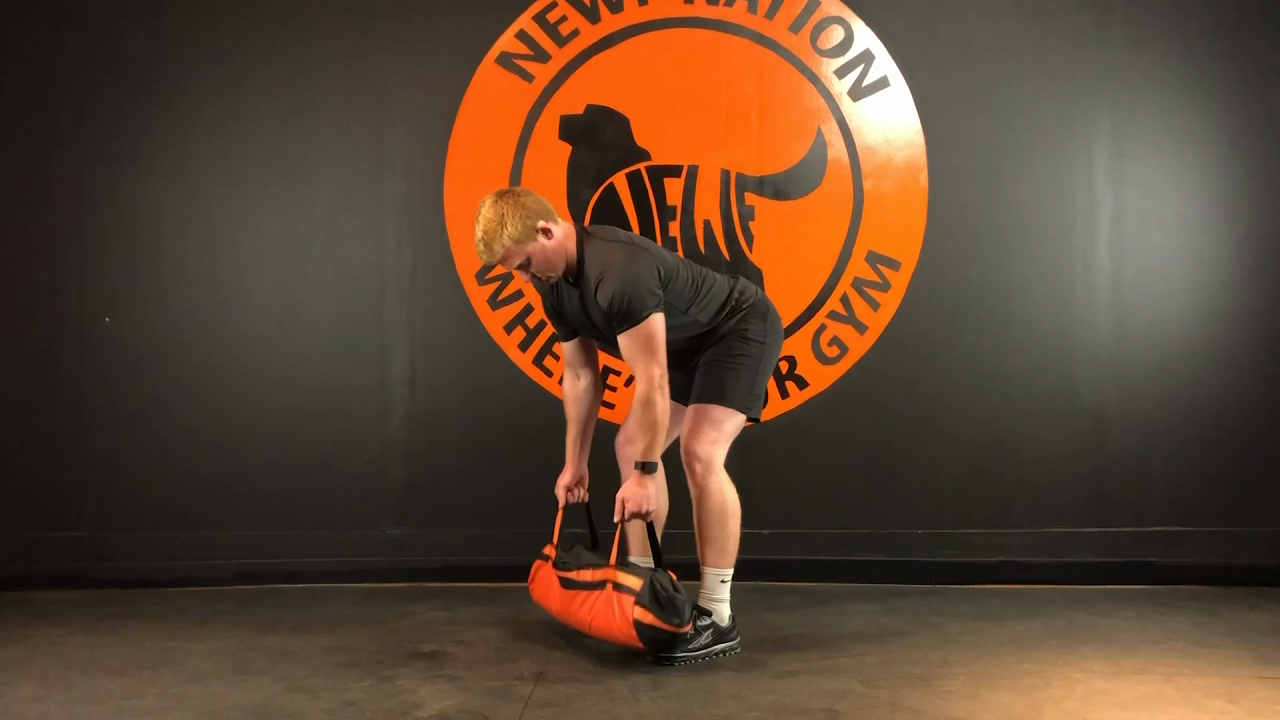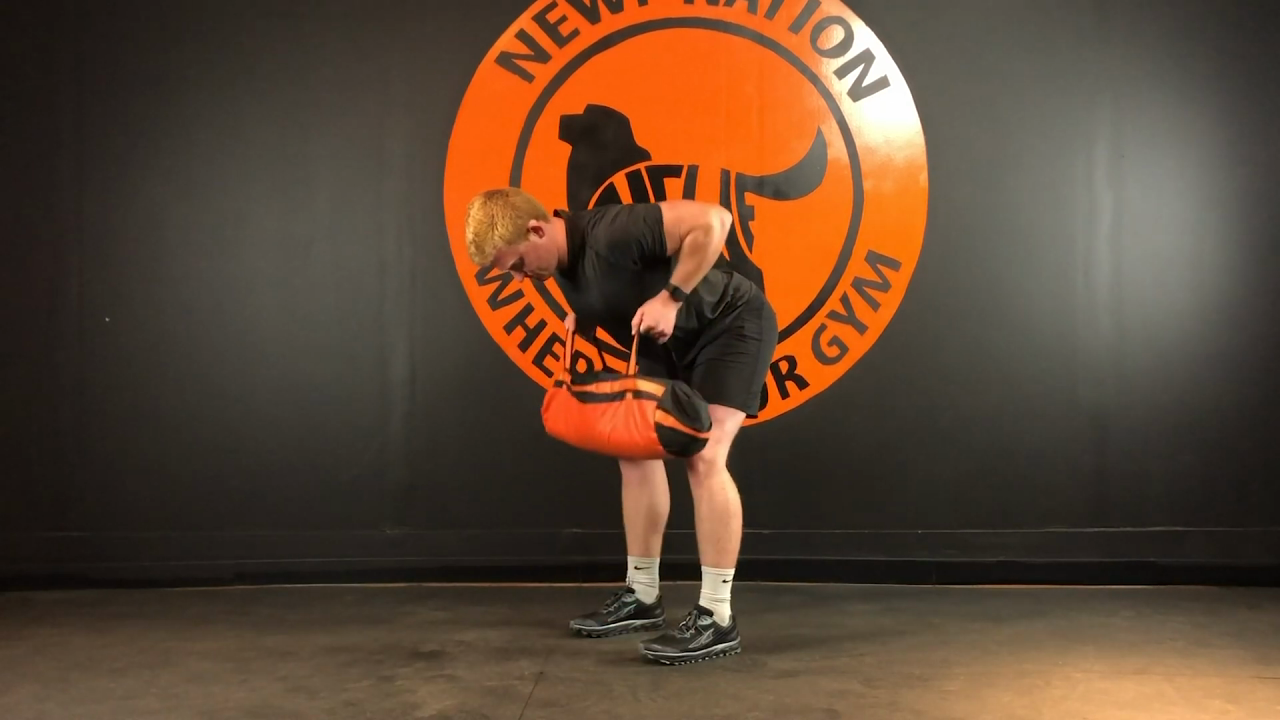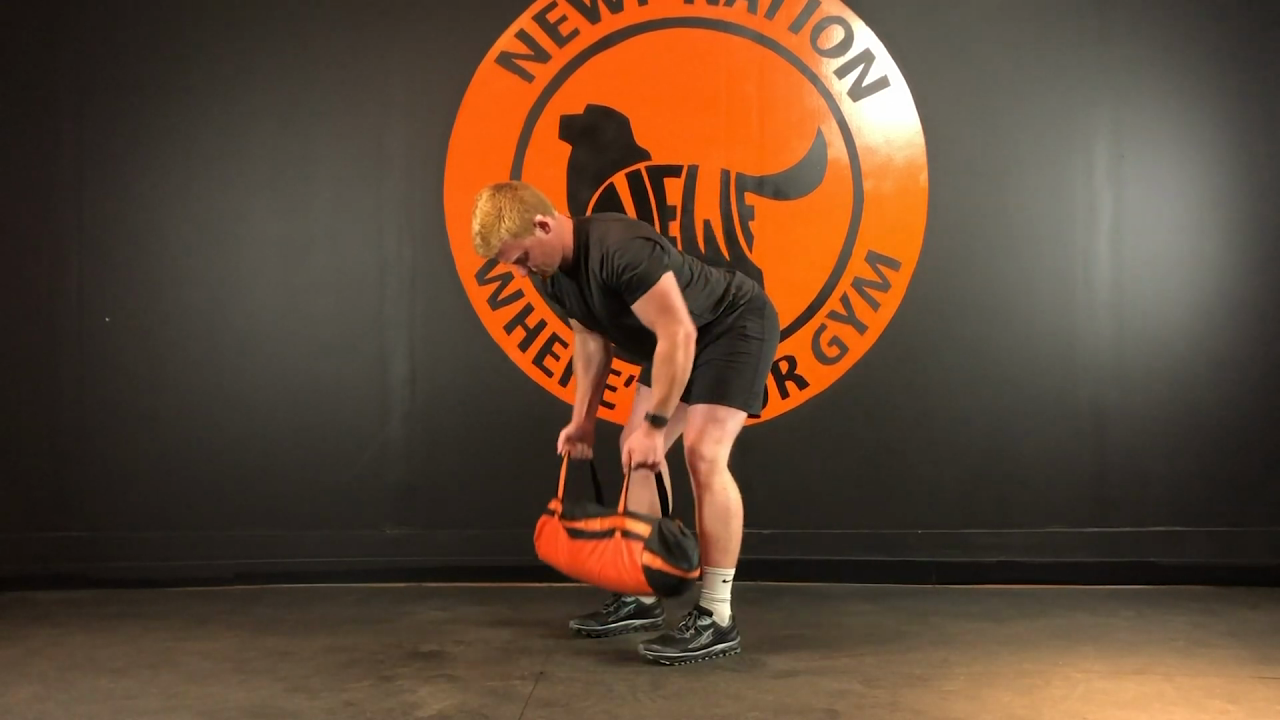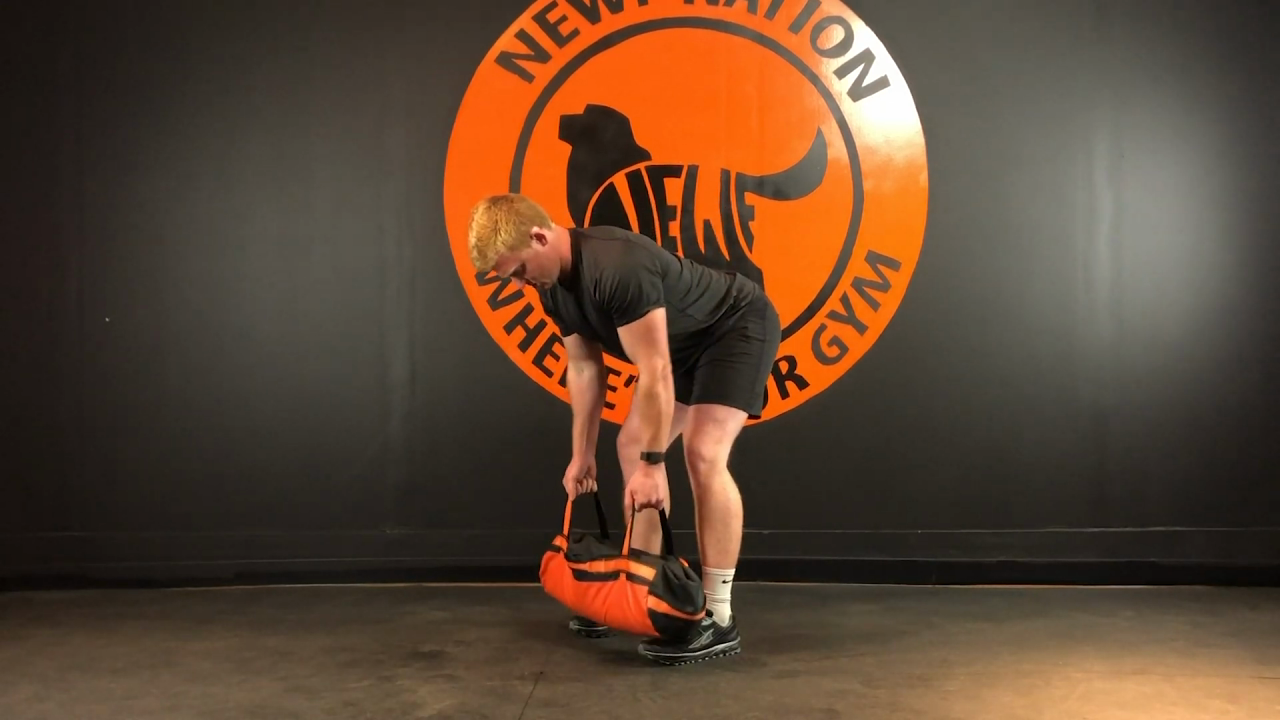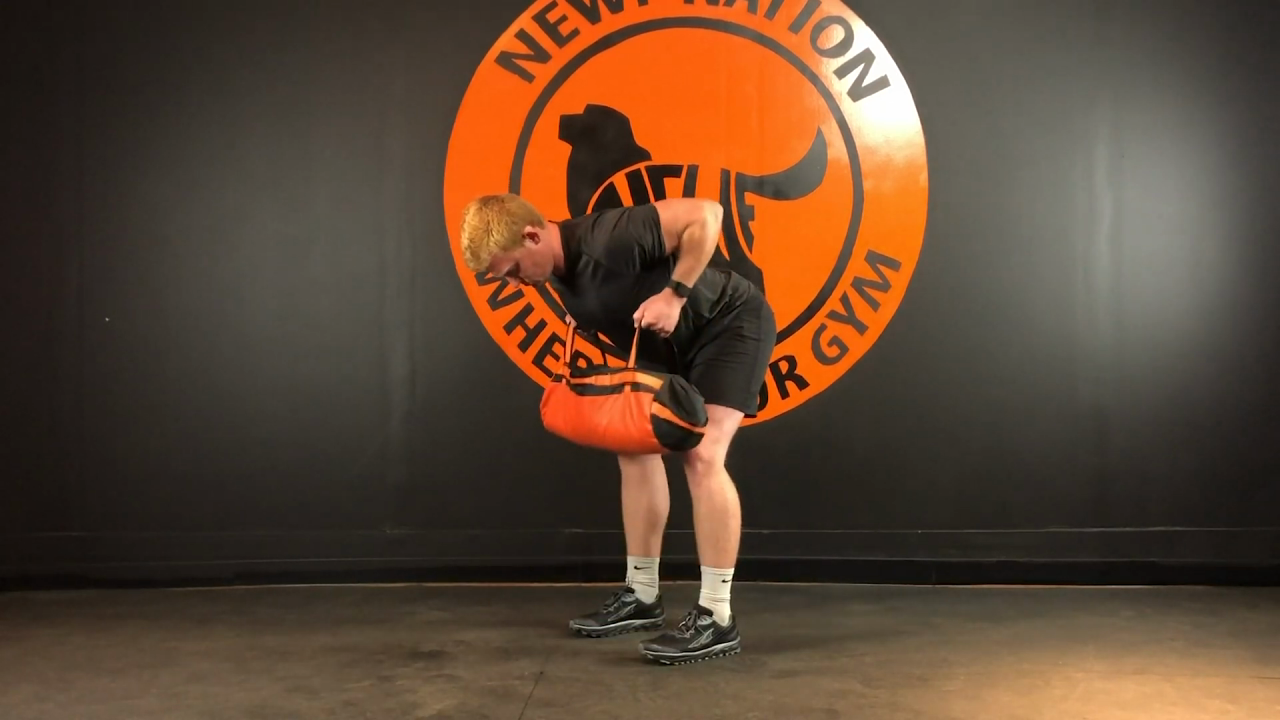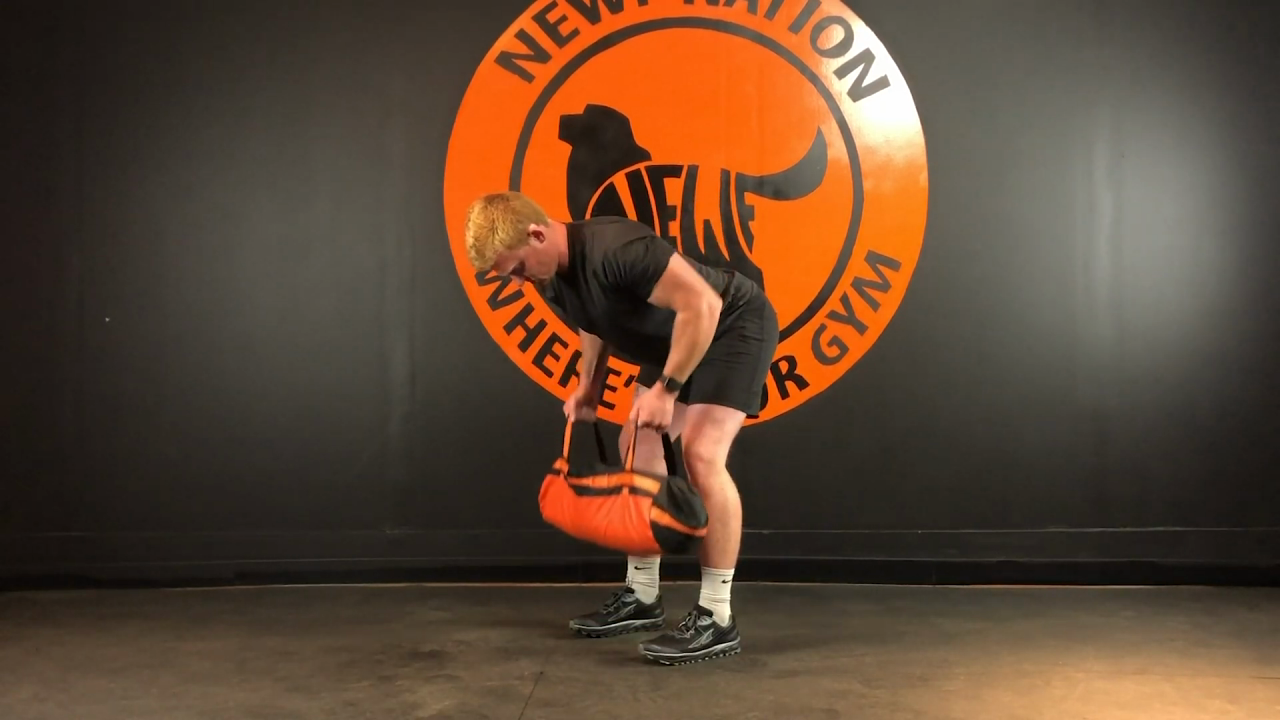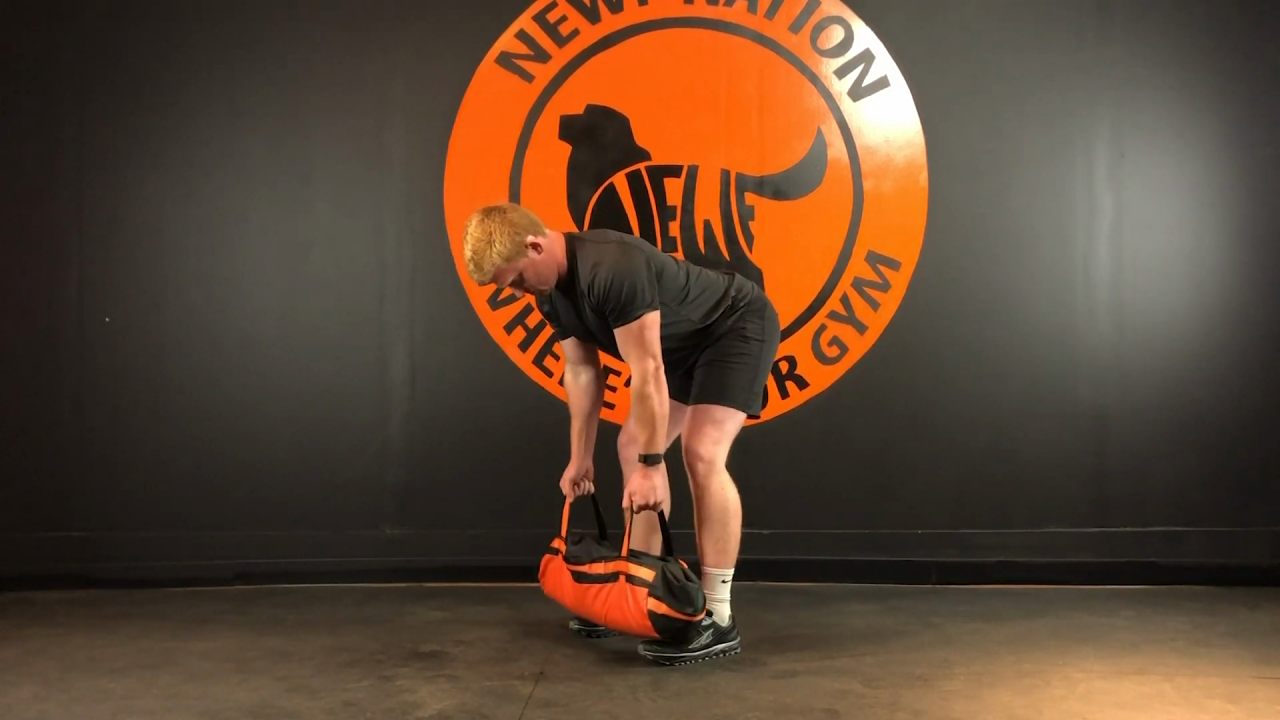
dt=0.7s
person 1, frame 1
left shoulder: (618, 271)
right shoulder: (553, 283)
left elbow: (651, 383)
right elbow: (580, 375)
left wrist: (645, 473)
right wrist: (574, 464)
left hip: (739, 328)
right hip: (683, 342)
left knee: (701, 455)
right knee: (630, 447)
left ankle: (716, 618)
person 1, frame 2
left shoulder: (611, 233)
right shoulder: (559, 254)
left elbow: (712, 221)
left wrist: (671, 297)
right wrist: (583, 312)
left hip: (733, 324)
right hip: (673, 336)
left knee: (703, 454)
left ankle: (717, 618)
right ankle: (642, 597)
person 1, frame 3
left shoulder: (619, 248)
right shoulder: (553, 272)
left elbow: (680, 335)
right elbow: (592, 335)
left wrist: (654, 424)
right wrist: (583, 417)
left hip: (735, 324)
right hip: (676, 342)
left knee: (704, 453)
right knee: (634, 451)
left ankle: (716, 617)
right ankle: (642, 596)
person 1, frame 4
left shoulder: (615, 267)
right shoulder: (554, 285)
left elbow: (656, 372)
right elbow: (585, 368)
left wrist: (653, 468)
right wrist: (582, 456)
left hip: (737, 326)
right hip: (683, 338)
left knee: (704, 455)
right knee: (631, 446)
left ankle: (717, 618)
person 1, frame 5
left shoulder: (607, 239)
right shoulder: (556, 265)
left elbow: (706, 214)
left wrist: (673, 293)
right wrist: (583, 315)
left hip: (730, 324)
right hip: (671, 338)
left knee: (701, 455)
right knee: (636, 449)
left ankle: (716, 617)
right ankle: (642, 595)
person 1, frame 6
left shoulder: (615, 249)
right shoulder: (553, 278)
left elbow: (702, 306)
left wrist: (667, 391)
right wrist: (588, 385)
left hip: (734, 324)
right hip: (674, 337)
left knee: (702, 455)
right knee: (638, 447)
left ankle: (716, 618)
right ankle: (642, 597)
person 1, frame 7
left shoulder: (611, 268)
right shoulder: (551, 289)
left elbow: (647, 374)
right elbow: (581, 371)
left wrist: (650, 467)
right wrist: (580, 459)
left hip: (737, 327)
right hip: (683, 339)
left knee: (702, 456)
right knee: (632, 446)
left ankle: (717, 619)
